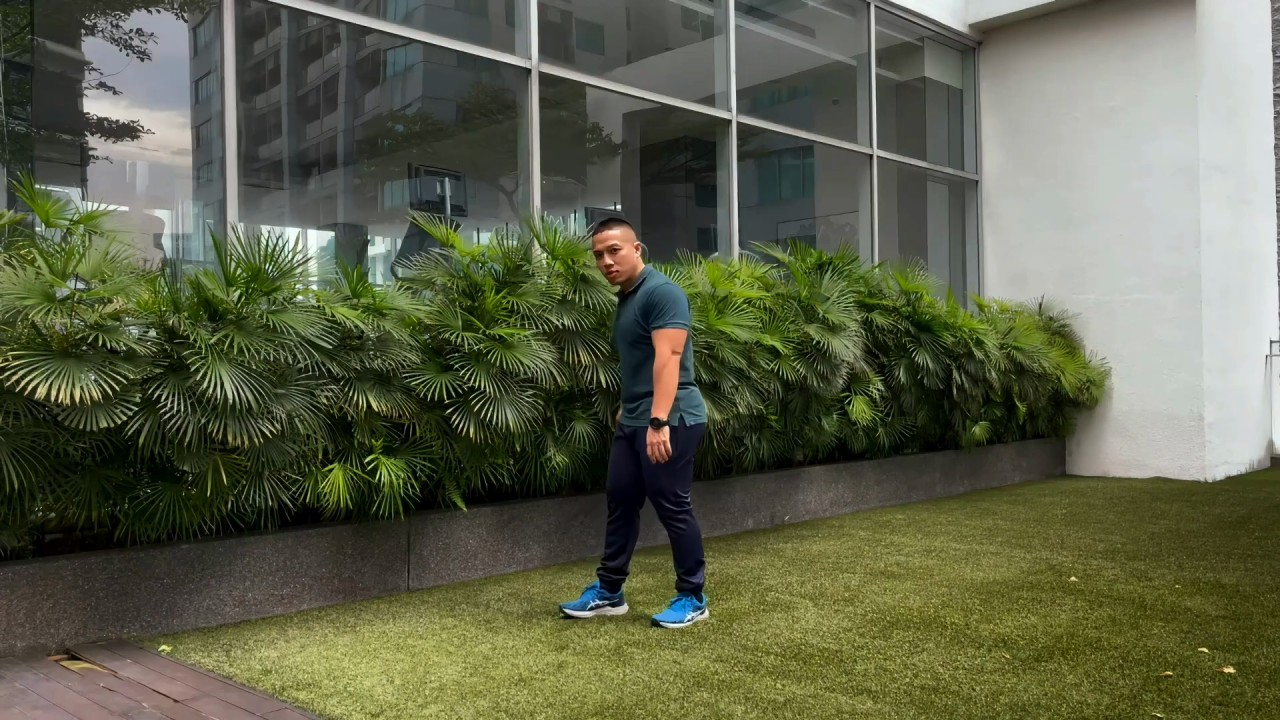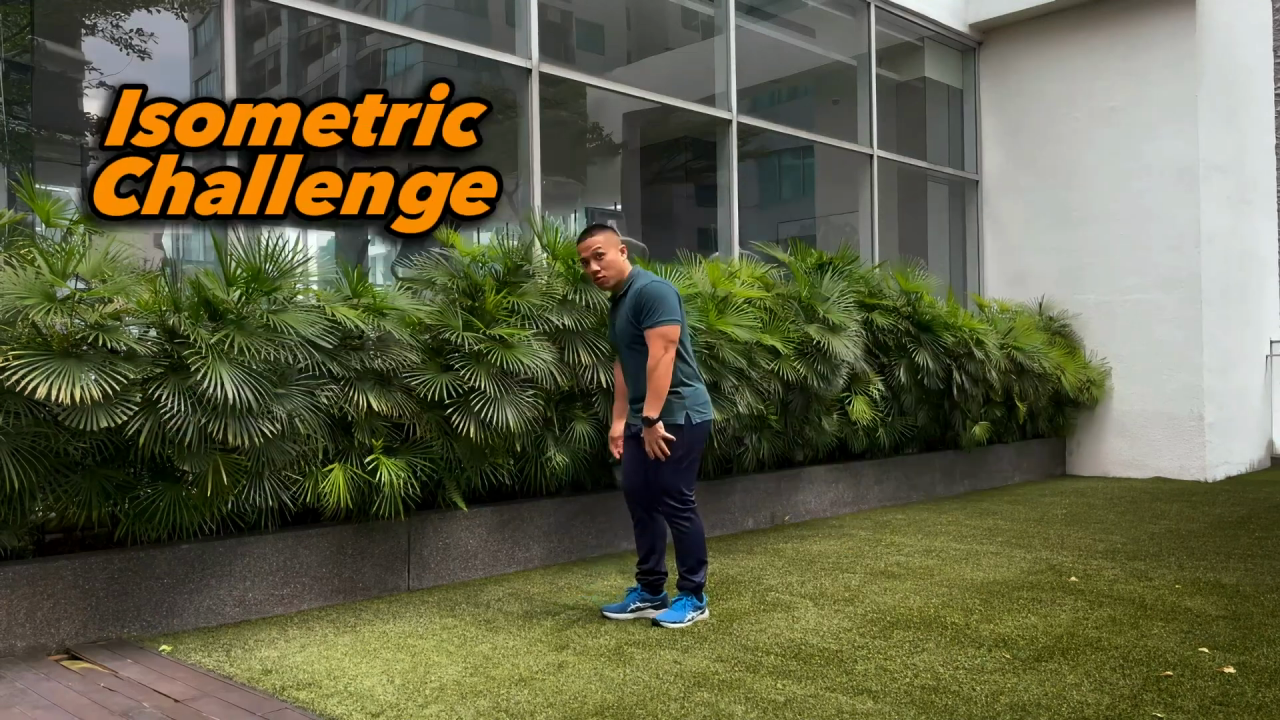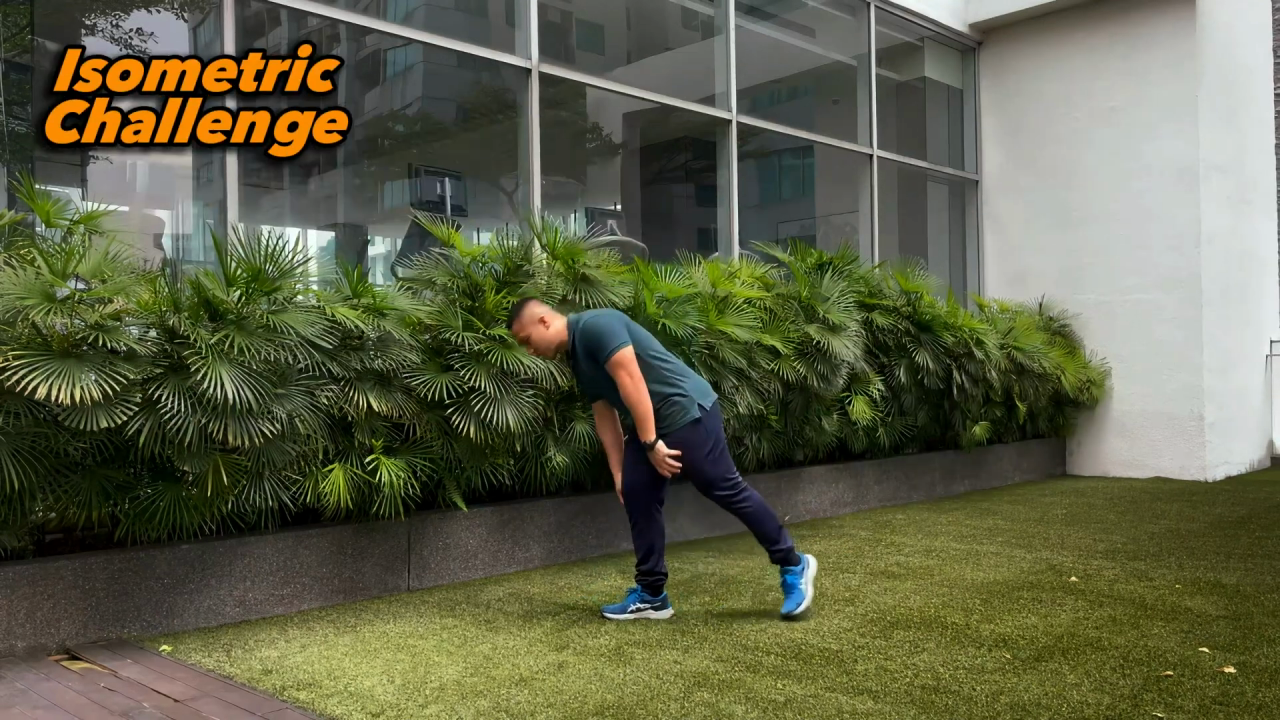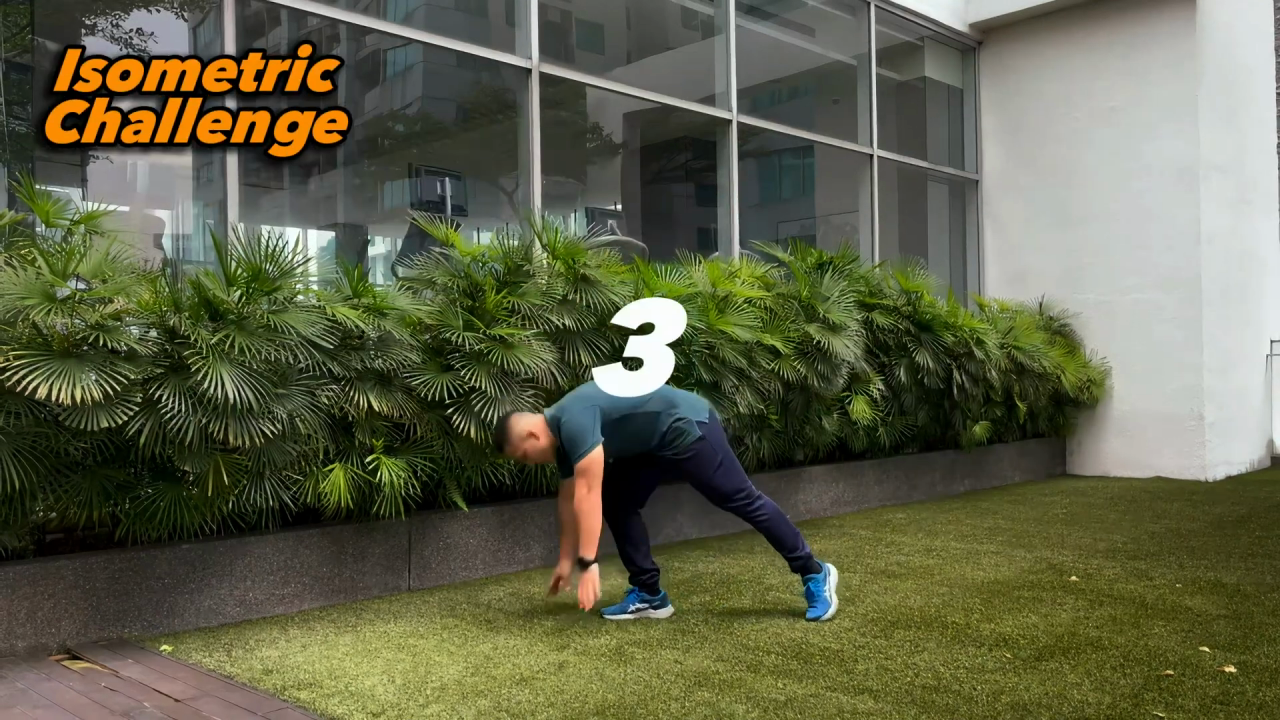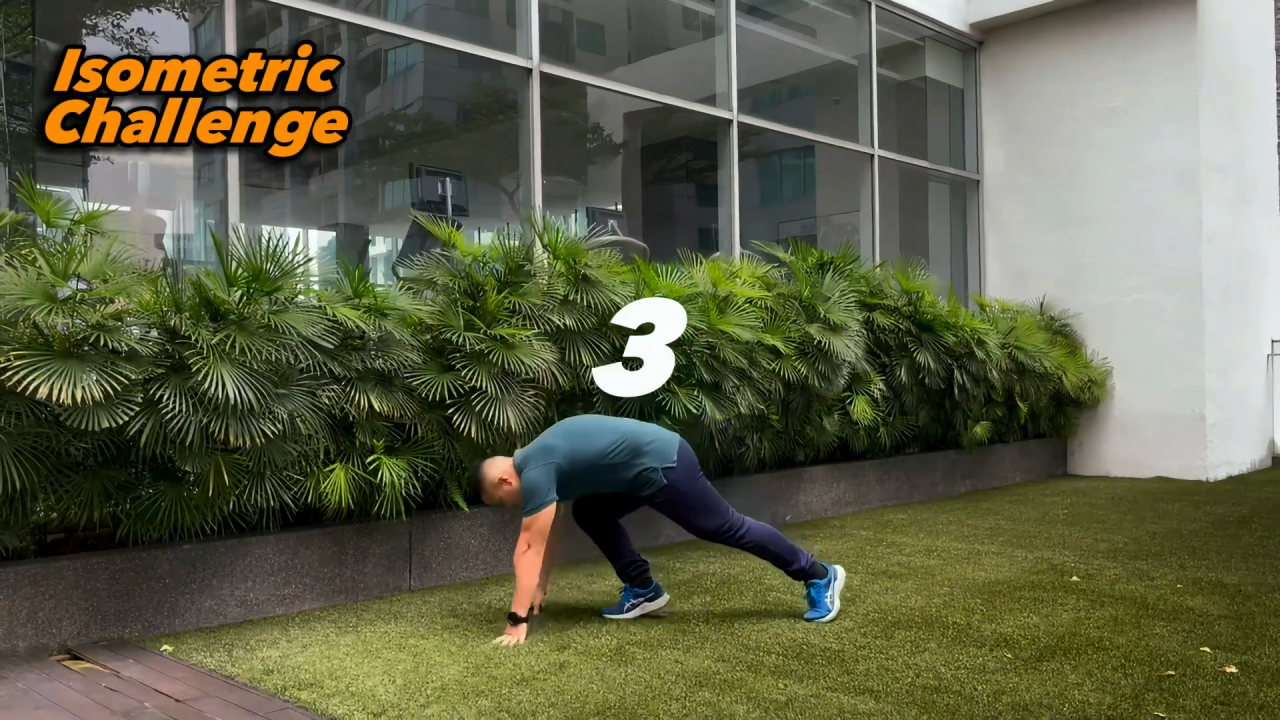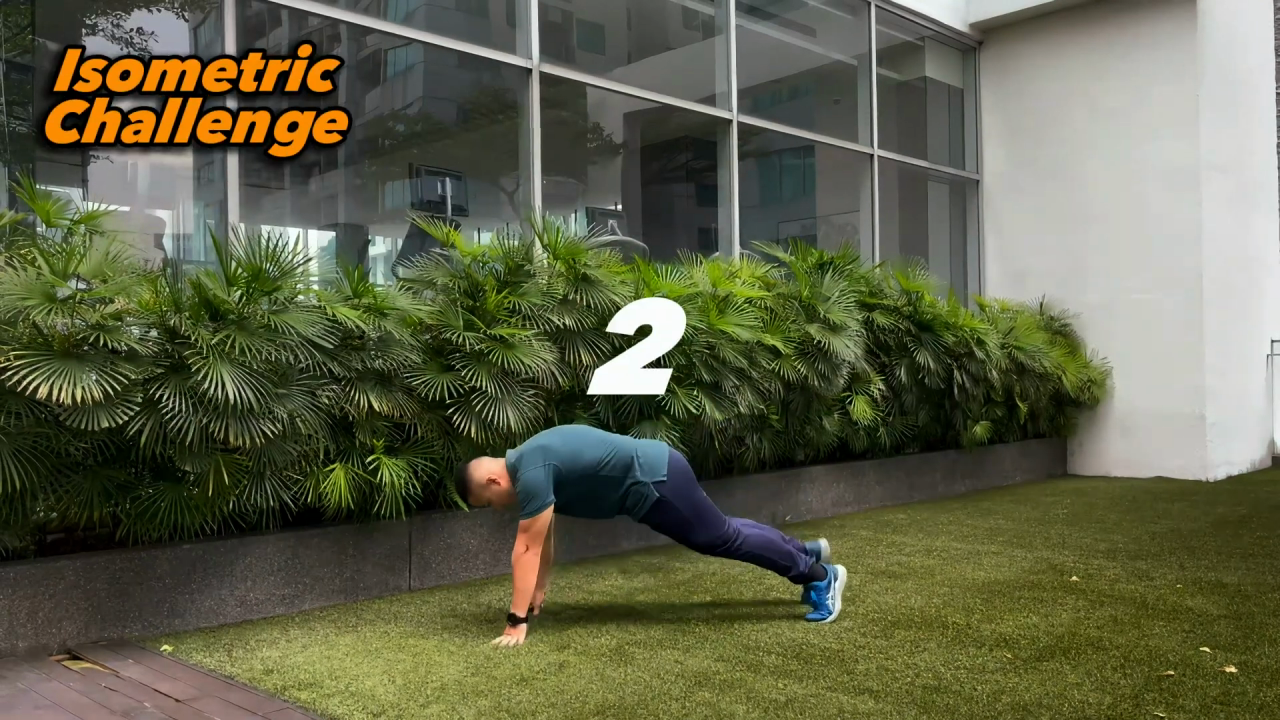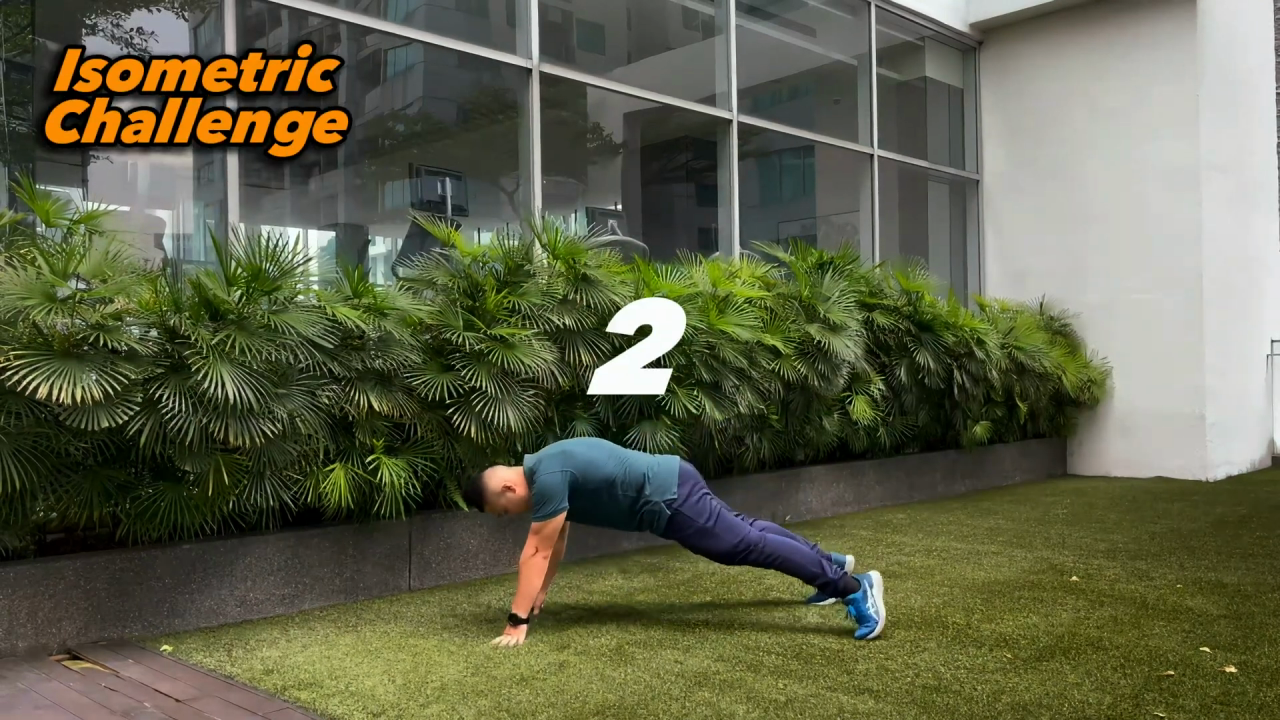
dt=0.5s
person 1, frame 1
left shoulder: (661, 292)
right shoulder: (626, 301)
left elbow: (668, 357)
left wrist: (659, 421)
right wrist: (625, 410)
left hip: (668, 424)
right hip: (635, 422)
left knee: (673, 509)
right knee: (619, 505)
left ankle: (692, 599)
right ankle: (608, 593)
person 1, frame 2
left shoulder: (653, 291)
right shoulder: (616, 303)
left elbow: (661, 357)
left wrist: (653, 420)
right wrist: (619, 421)
left hip: (678, 417)
right hip: (644, 419)
left knee: (675, 504)
right knee: (639, 500)
left ankle: (693, 597)
right ankle: (650, 593)
person 1, frame 3
left shoulder: (594, 327)
right shoulder: (577, 360)
left elbow: (631, 381)
right elbow: (605, 415)
left wrist: (652, 445)
right wrist: (620, 475)
left hip: (689, 411)
right hip: (651, 422)
left knee: (727, 490)
right knee: (637, 498)
left ankle: (793, 566)
right ankle: (651, 595)
person 1, frame 4
left shoulder: (574, 422)
right shoulder: (562, 433)
left elbow: (588, 493)
right elbow: (570, 499)
left wrist: (587, 564)
right wrist: (565, 560)
left hip: (687, 426)
left knee: (743, 501)
right knee: (618, 503)
left ankle: (815, 574)
right ankle: (649, 594)
person 1, frame 5
left shoulder: (534, 473)
right shoulder: (539, 461)
left elbow: (529, 547)
right elbow: (545, 535)
left wrist: (518, 619)
right wrist: (539, 590)
left hip: (659, 463)
right hip: (649, 452)
left knee: (725, 527)
right knee: (590, 514)
left ankle: (819, 577)
right ankle: (642, 592)
person 1, frame 6
left shoulder: (530, 475)
right shoulder: (530, 462)
left elbow: (527, 549)
right elbow: (543, 539)
left wrist: (517, 621)
right wrist: (539, 591)
left hip: (653, 479)
right hip: (651, 468)
left knee: (722, 539)
right knee: (714, 533)
left ankle: (819, 576)
right ankle: (807, 553)
person 1, frame 7
left shoulder: (547, 479)
right shoulder: (546, 467)
left elbow: (537, 552)
right elbow: (557, 540)
left wrist: (518, 621)
right wrist: (540, 592)
left hip: (668, 496)
right hip: (669, 483)
left knee: (747, 546)
right knee: (743, 529)
left ankle: (855, 588)
right ankle: (830, 562)
